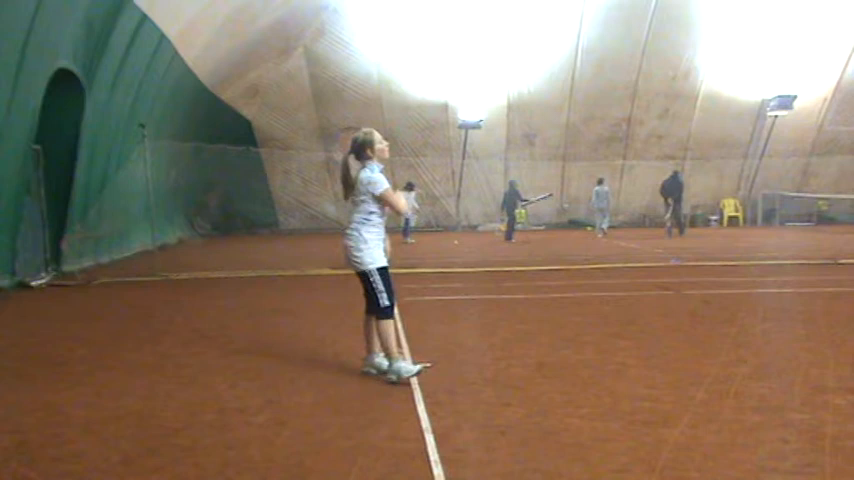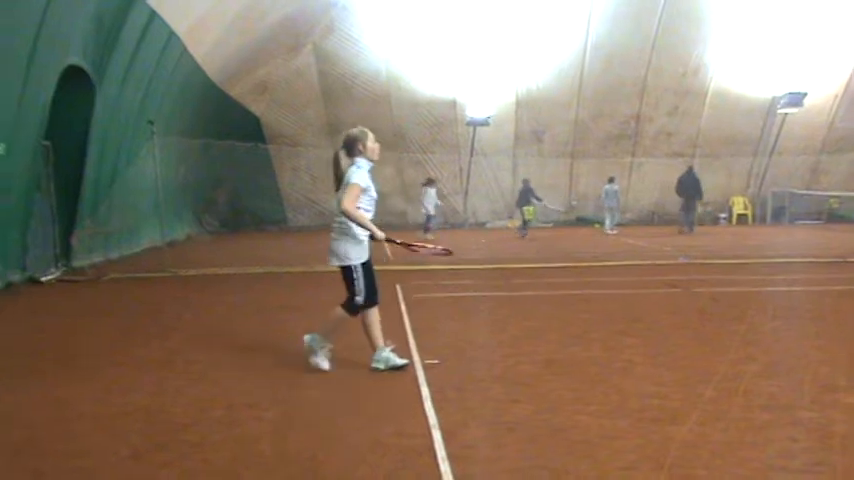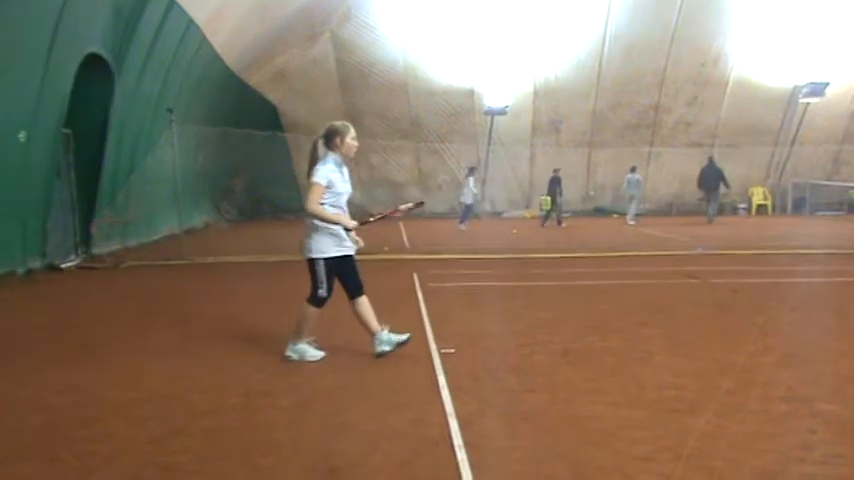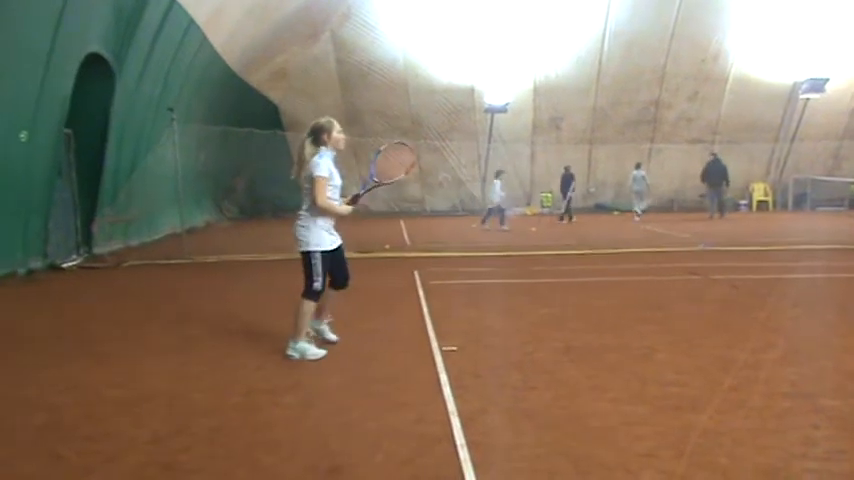
dt=0.4s
person 1, frame 1
left shoulder: (368, 174)
right shoulder: (373, 177)
right elbow: (401, 208)
left wrist: (383, 239)
right wrist: (398, 195)
left hip: (370, 247)
right hip: (366, 249)
left knee: (376, 305)
right knee: (385, 305)
left ankle: (373, 358)
right ankle: (395, 364)
person 1, frame 2
left shoulder: (361, 172)
right shoulder: (358, 172)
right elbow: (346, 206)
left wrist: (370, 231)
right wrist: (373, 229)
left hip: (359, 244)
right hip: (349, 245)
left knee: (370, 300)
right knee: (357, 302)
left ankle: (381, 354)
right ankle: (317, 341)
person 1, frame 3
left shoulder: (342, 169)
right shoulder: (324, 169)
right elbow: (311, 207)
left wrist: (349, 231)
right wrist: (345, 223)
left hip: (339, 241)
right hip: (321, 241)
left knee: (355, 290)
right knee: (320, 294)
left ankle: (381, 338)
right ankle: (296, 345)
person 1, frame 4
left shoulder: (326, 161)
right shoulder: (321, 162)
right elbow: (320, 202)
left wrist: (342, 203)
right wrist: (342, 210)
left hip: (326, 231)
right hip: (314, 232)
left knee: (341, 279)
right knee: (315, 287)
left ankle: (319, 323)
right ankle: (298, 343)
